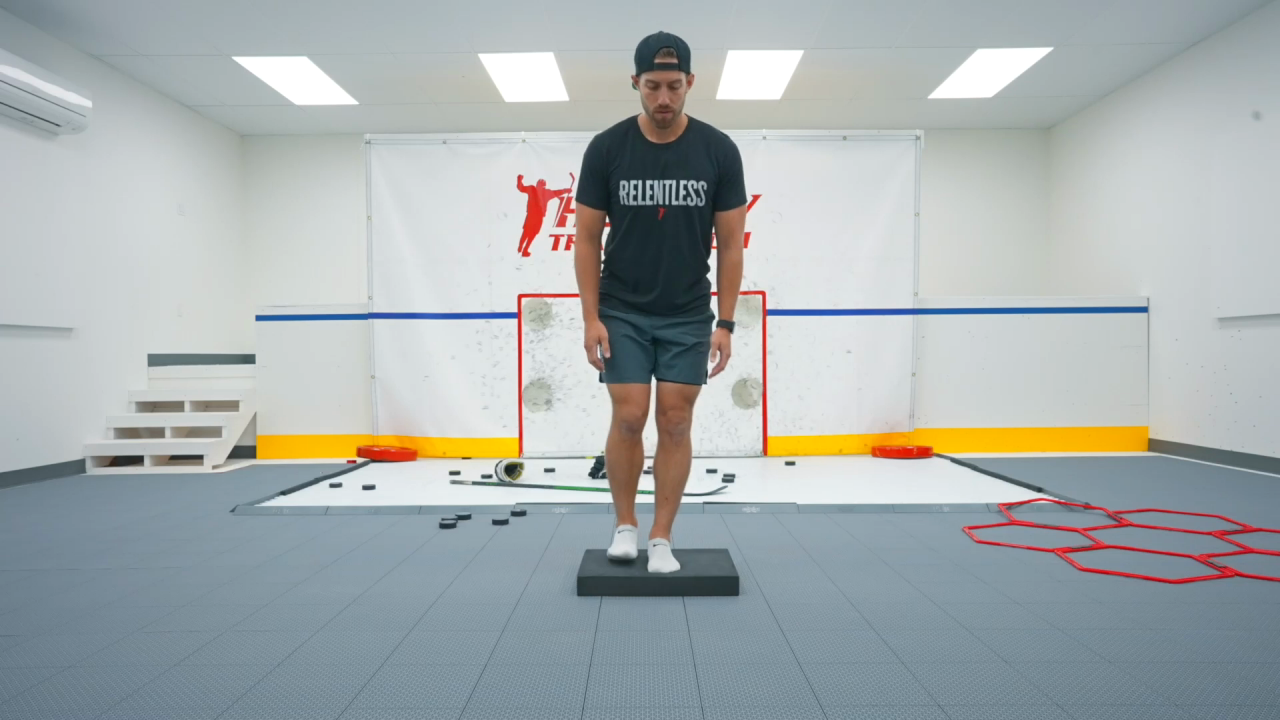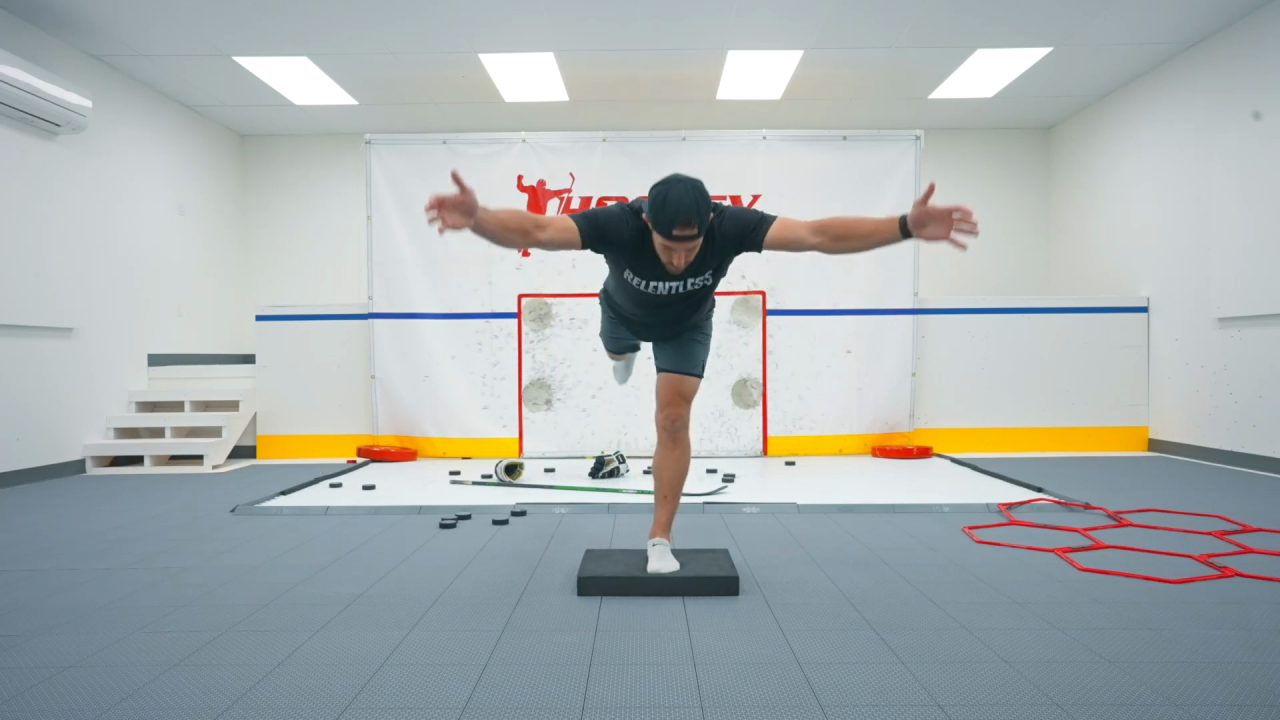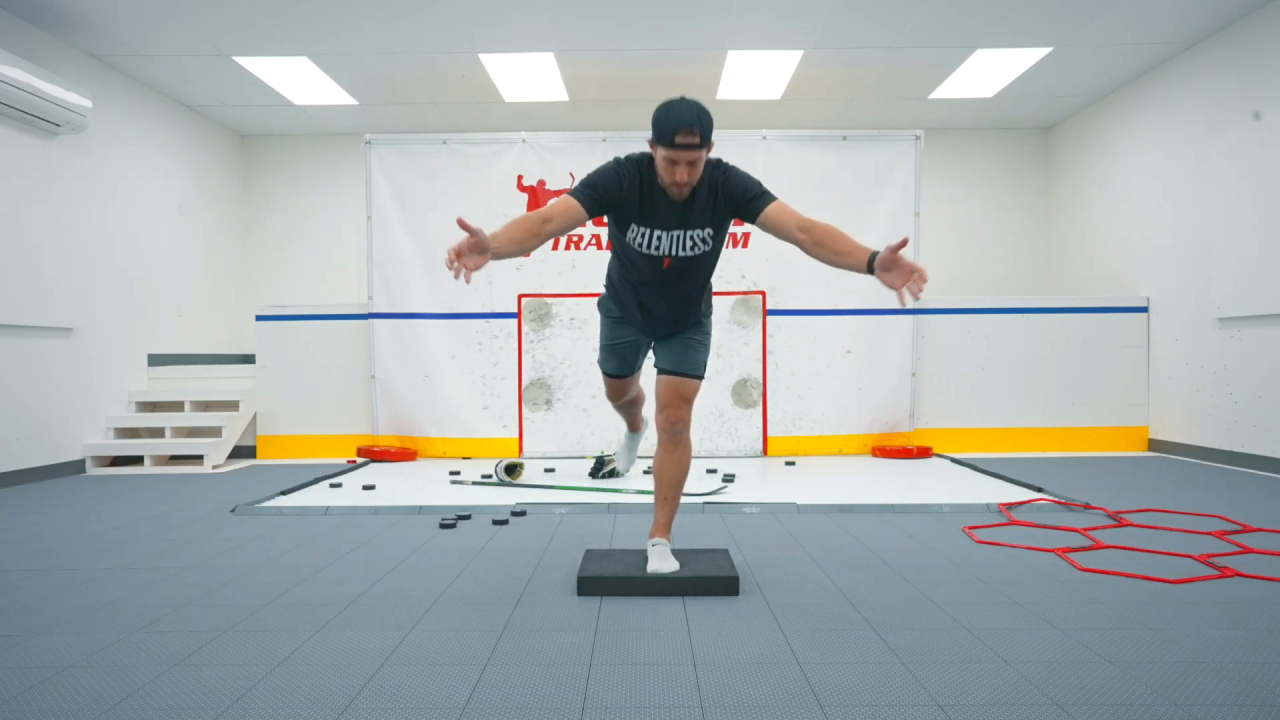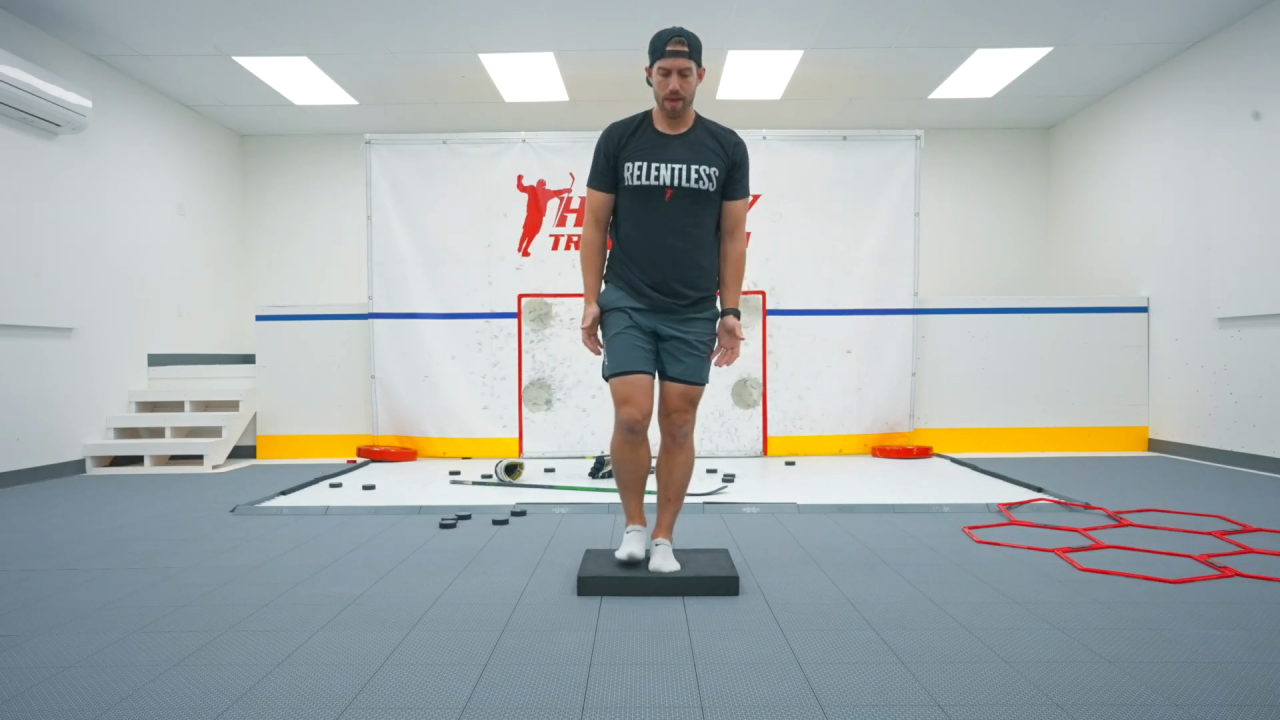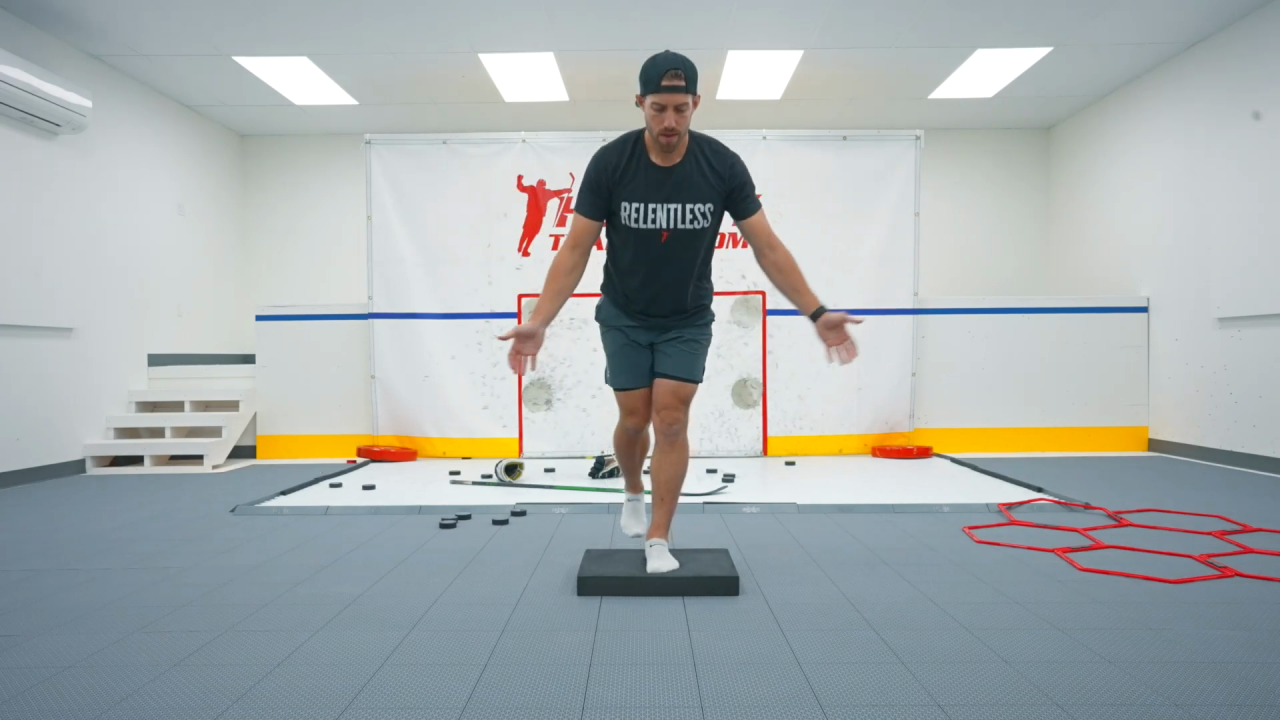
dt=1s
person 1, frame 1
left shoulder: (718, 150)
right shoulder: (607, 148)
left elbow: (730, 243)
right elbow: (587, 238)
left wrist: (725, 323)
right wrist: (591, 317)
left hip: (688, 315)
right hip: (622, 312)
left knee: (675, 423)
right knee: (629, 418)
left ankle: (661, 539)
right ankle: (625, 526)
person 1, frame 2
left shoulder: (729, 226)
right shoulder: (618, 224)
left elbow: (818, 235)
right elbow: (536, 230)
left wrist: (905, 227)
right wrist: (477, 219)
left hip: (686, 325)
right hip: (625, 314)
left knee: (673, 419)
right knee: (619, 348)
left ankle: (659, 541)
right ankle: (626, 351)
person 1, frame 3
left shoulder: (729, 184)
right shoulder: (620, 177)
left elbow: (802, 229)
right elbow: (546, 220)
left wrist: (873, 262)
right wrist: (490, 245)
left hip: (686, 321)
right hip: (624, 311)
left knee: (675, 420)
right knee: (618, 393)
left ankle: (660, 540)
right ankle: (633, 428)
person 1, frame 4
left shoulder: (726, 146)
right shoulder: (618, 138)
left elbow: (733, 236)
right elbow: (595, 225)
left wrist: (731, 311)
right wrist: (591, 300)
left hip: (693, 311)
right hip: (627, 304)
left knee: (678, 425)
right knee: (632, 418)
left ankle: (663, 539)
right ankle: (634, 525)
person 1, frame 5
left shoulder: (723, 166)
right shoulder: (609, 163)
left elbow: (766, 246)
right elbow: (576, 249)
left wrist: (816, 313)
right wrist: (538, 322)
left hip: (687, 318)
right hip: (625, 316)
left knee: (671, 422)
right knee: (634, 422)
left ankle: (658, 540)
right ankle: (633, 495)
